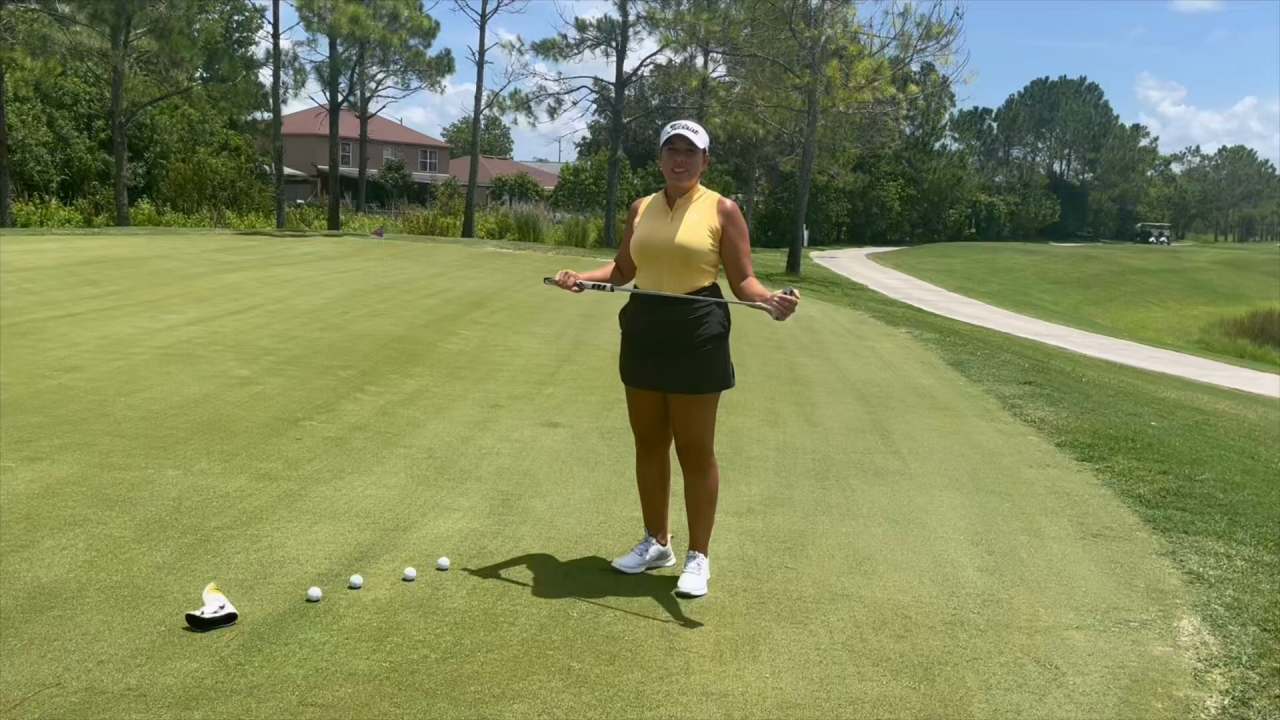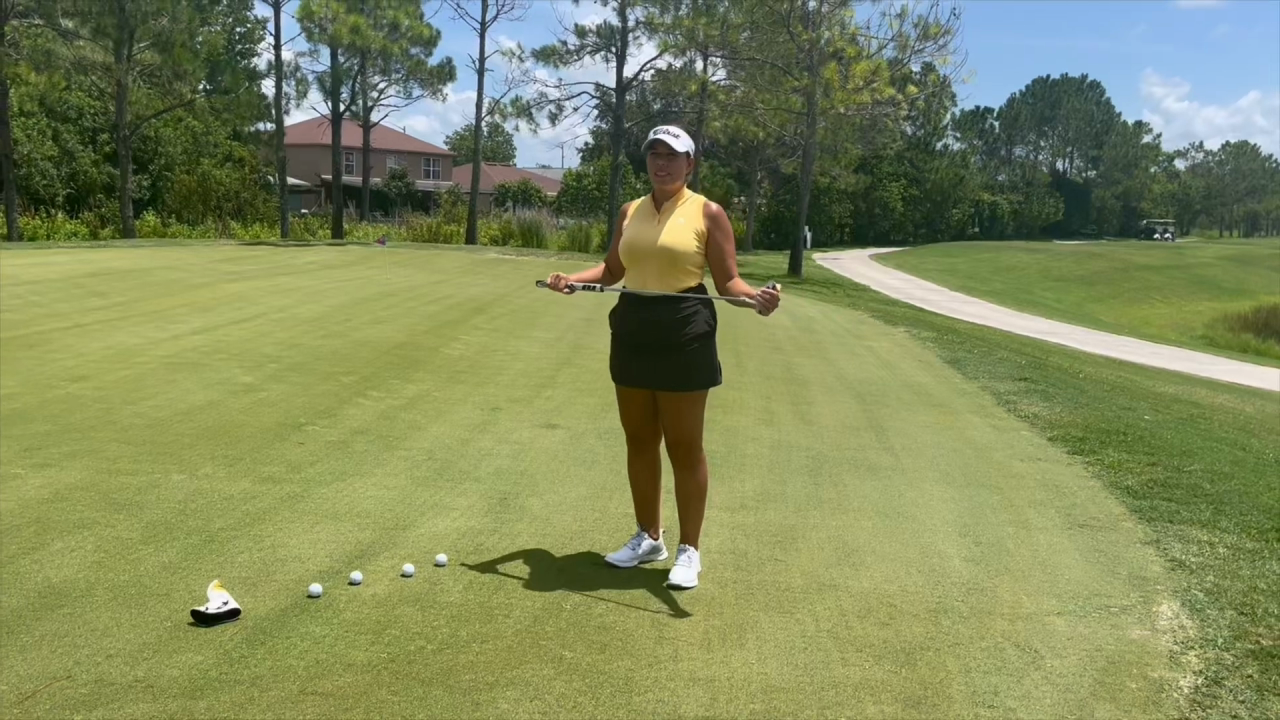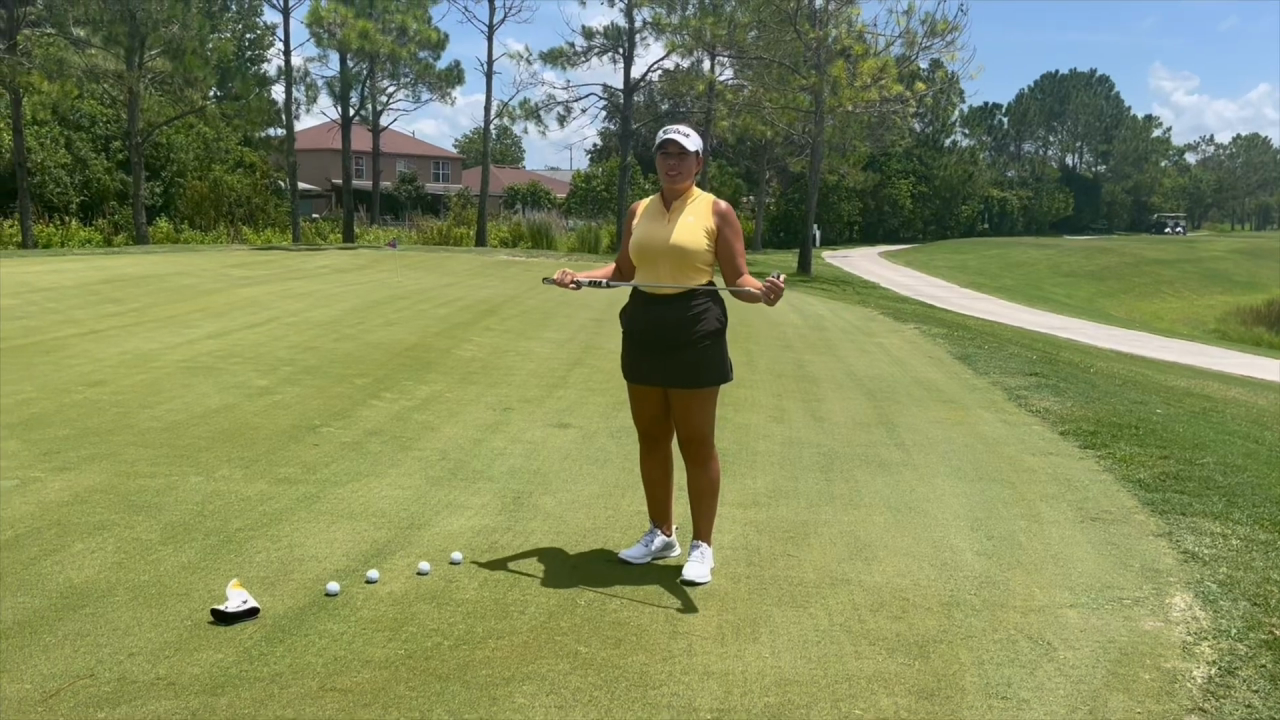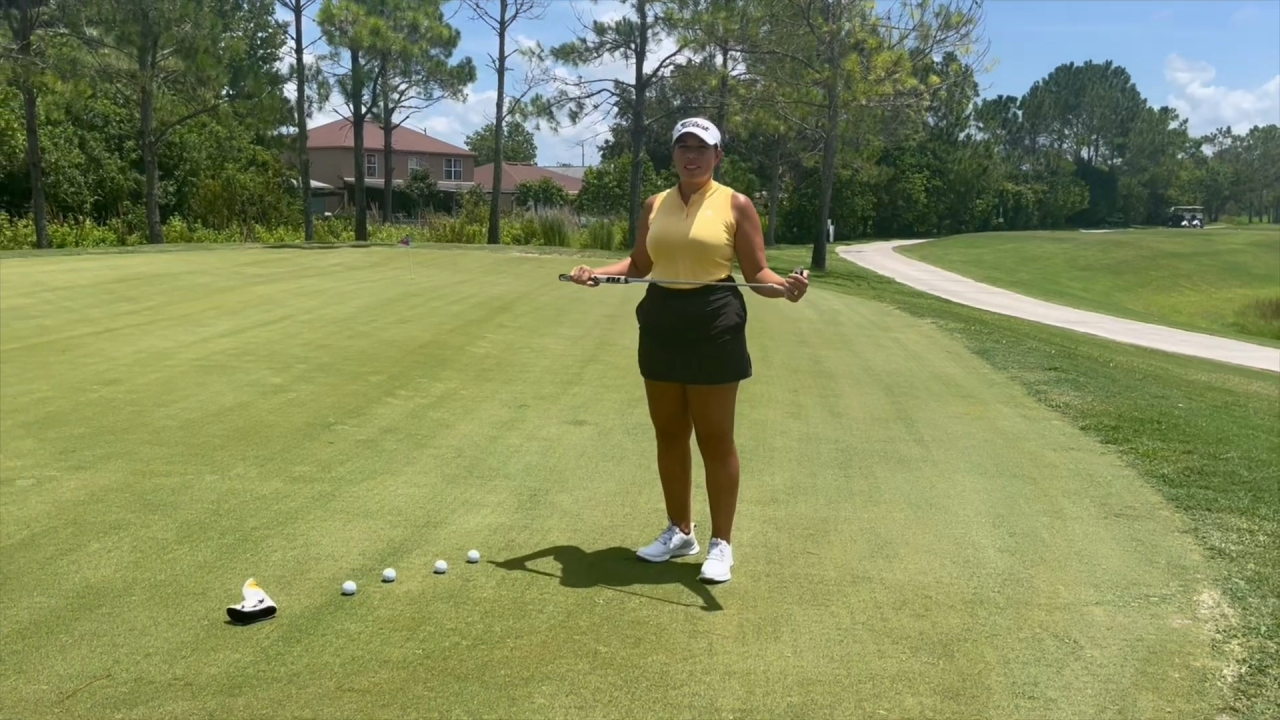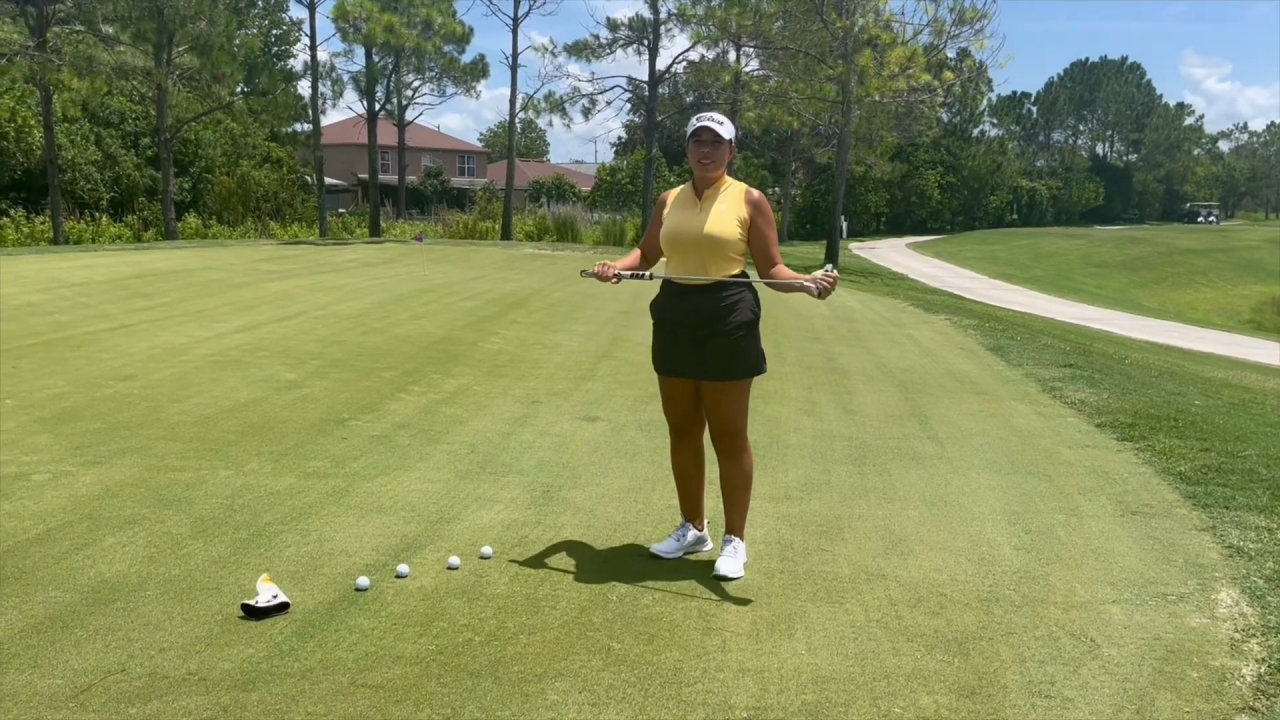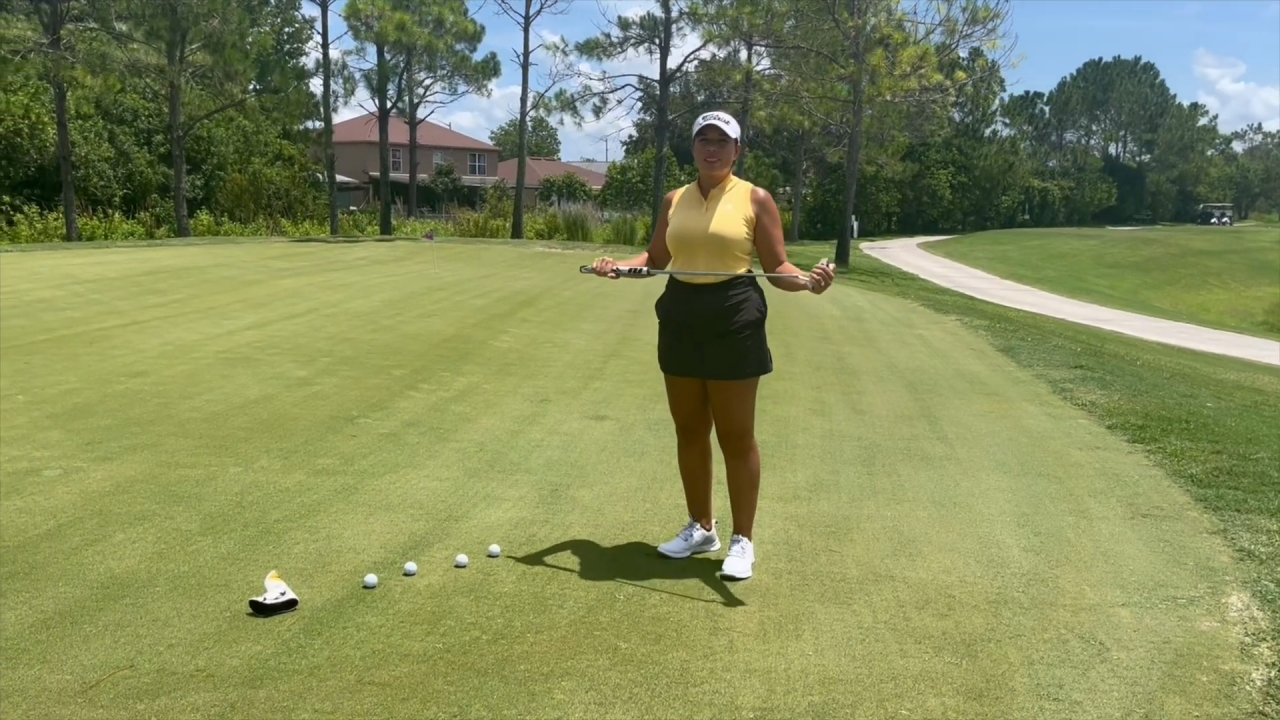
dt=0.5s
person 1, frame 1
left shoulder: (722, 209)
right shoulder: (640, 208)
left elbow: (742, 279)
right elbow: (622, 269)
left wrist: (771, 300)
right wrist: (579, 276)
left hip: (697, 334)
right hip: (642, 331)
left knee: (695, 451)
right knee: (648, 444)
left ankle: (698, 557)
right ankle: (655, 542)
person 1, frame 2
left shoulder: (707, 212)
right shoulder: (629, 211)
left elbow: (727, 280)
right elbow: (612, 270)
left wrist: (755, 297)
right wrist: (571, 279)
left hip: (684, 333)
right hip: (632, 331)
left knee: (685, 447)
right knee: (639, 441)
left ankle: (689, 550)
right ankle: (649, 536)
person 1, frame 3
left shoulder: (717, 211)
right shoulder: (638, 211)
left elbow: (737, 279)
right elbow: (623, 269)
left wrist: (762, 291)
right wrist: (579, 276)
left hip: (695, 330)
right hip: (643, 329)
left knee: (696, 444)
right knee: (651, 439)
left ankle: (701, 546)
right ankle: (661, 533)
person 1, frame 4
left shoulder: (735, 204)
right shoulder: (654, 205)
left elbow: (756, 272)
right elbow: (639, 264)
left wrist: (784, 286)
right wrist: (595, 272)
left hip: (714, 324)
right hip: (660, 323)
left knee: (716, 440)
right knee: (669, 435)
left ankle: (720, 543)
right ankle: (680, 531)
person 1, frame 5
left shoulder: (750, 200)
right shoulder: (668, 200)
left elbow: (770, 268)
right elbow: (646, 254)
left wrist: (808, 281)
right wrist: (614, 268)
left hip: (727, 320)
right hip: (673, 319)
left knee: (729, 436)
right knee: (682, 432)
left ankle: (734, 540)
right ankle: (693, 528)
person 1, frame 6
left shoulder: (755, 199)
right shoulder: (674, 200)
left elbow: (777, 268)
right elbow: (656, 258)
left wrist: (808, 280)
right wrist: (618, 266)
left hip: (733, 319)
right hip: (680, 318)
left knee: (736, 437)
right knee: (689, 431)
left ankle: (742, 540)
right ankle: (701, 527)
